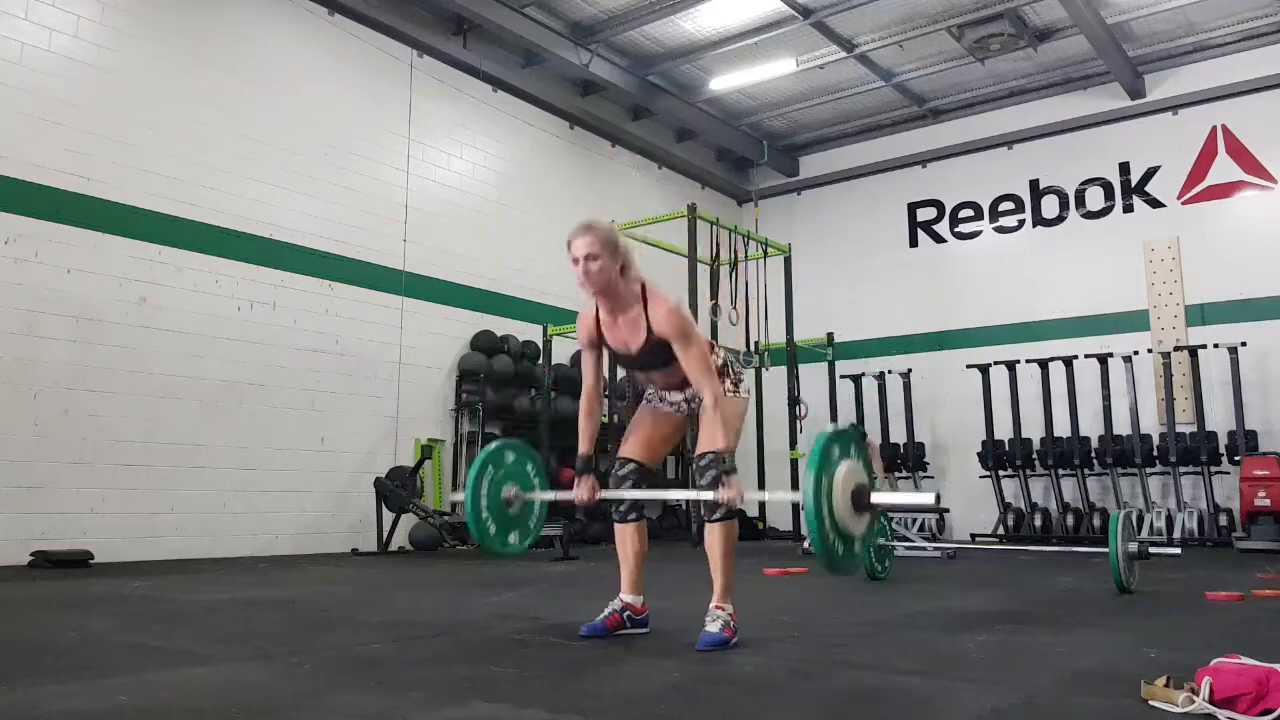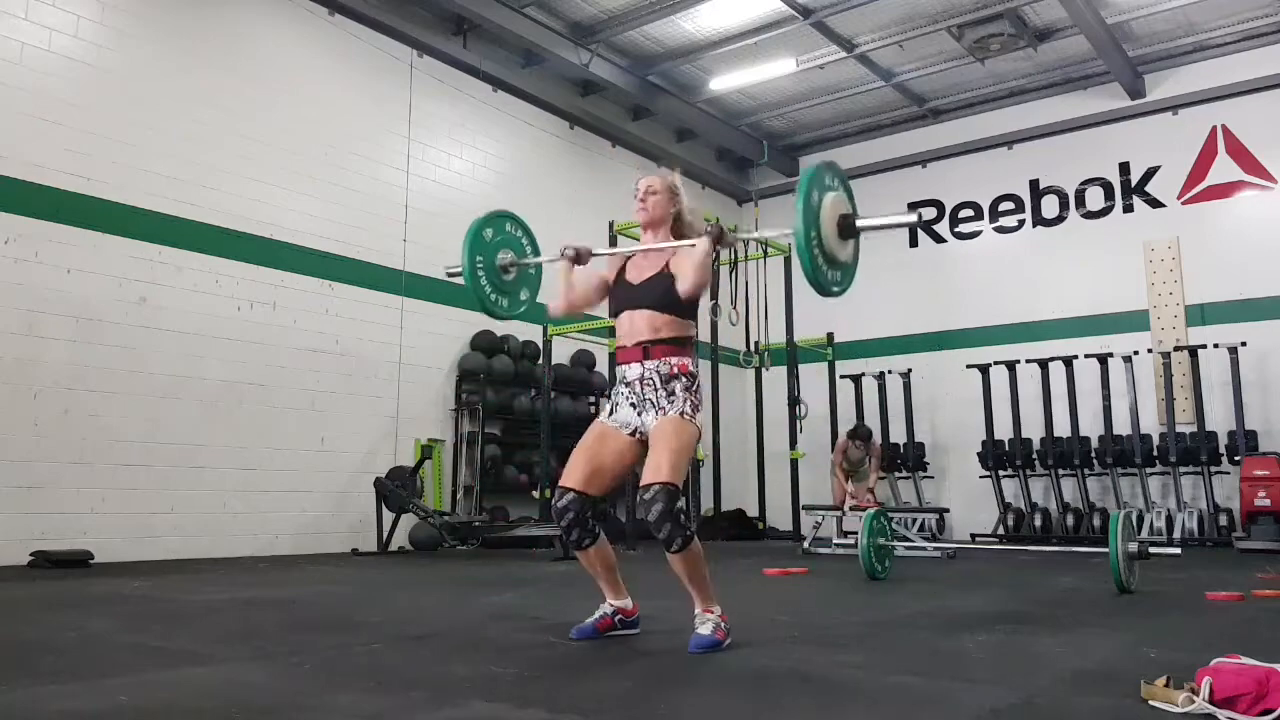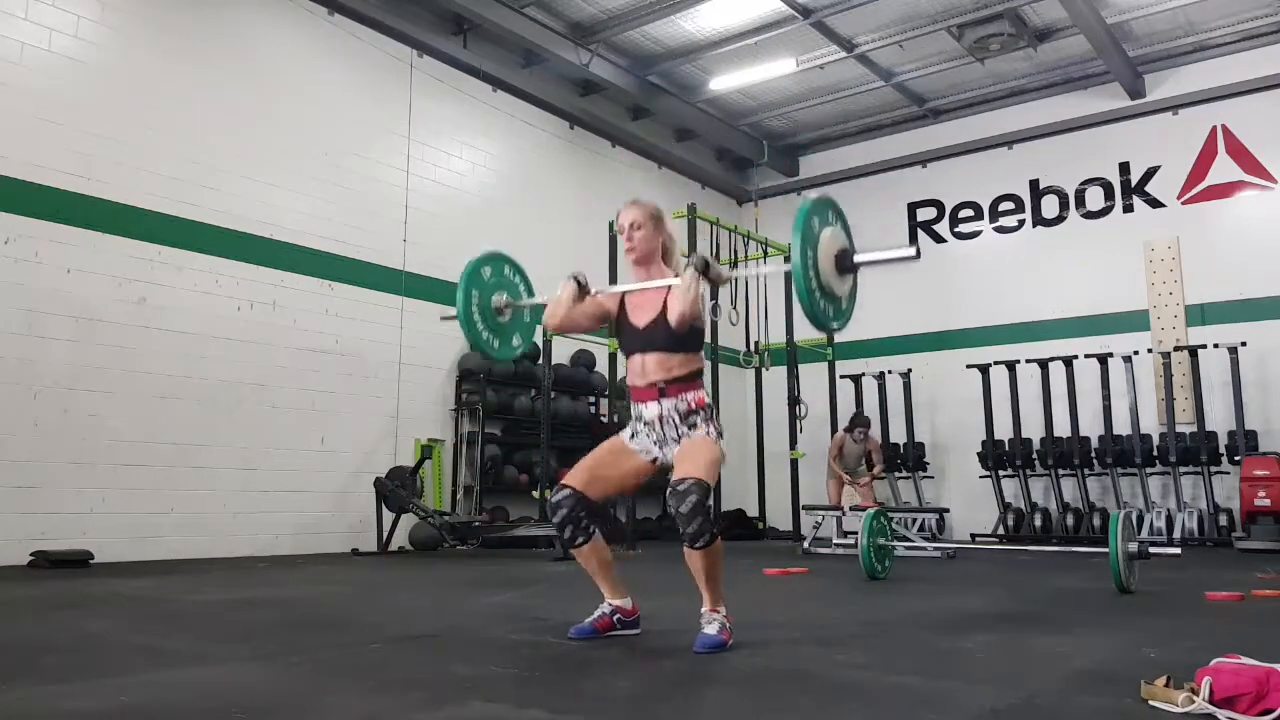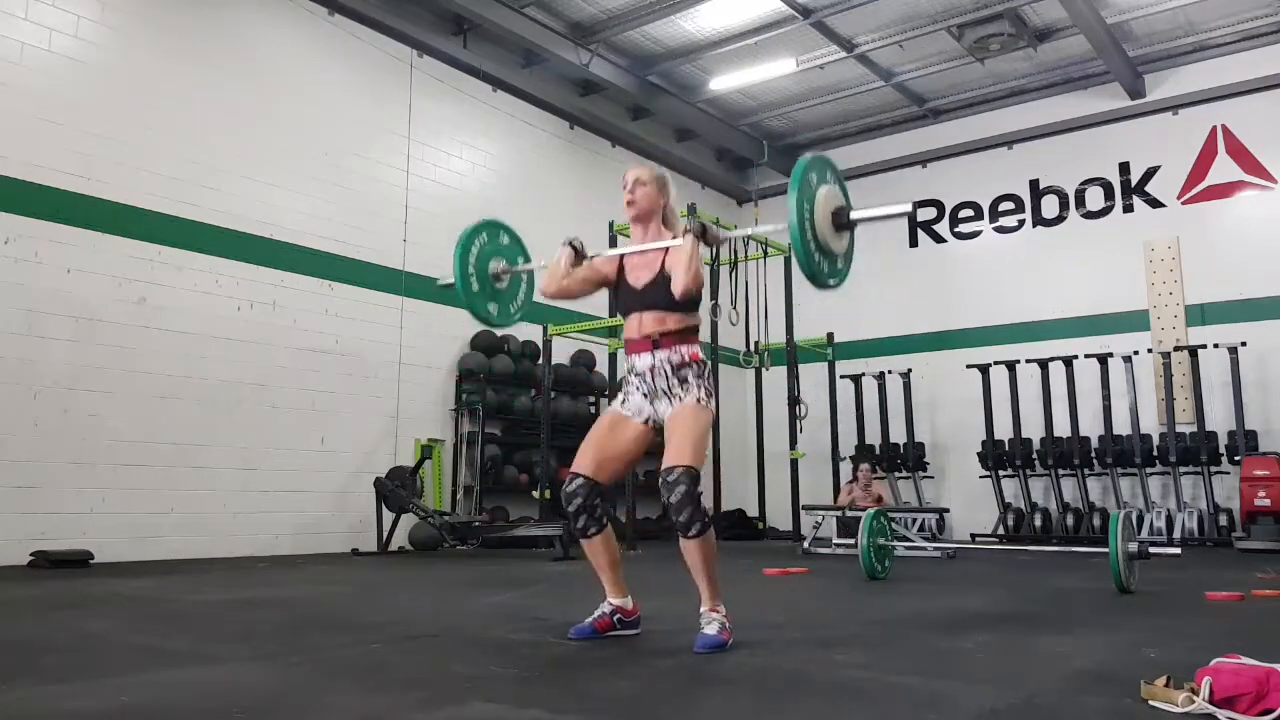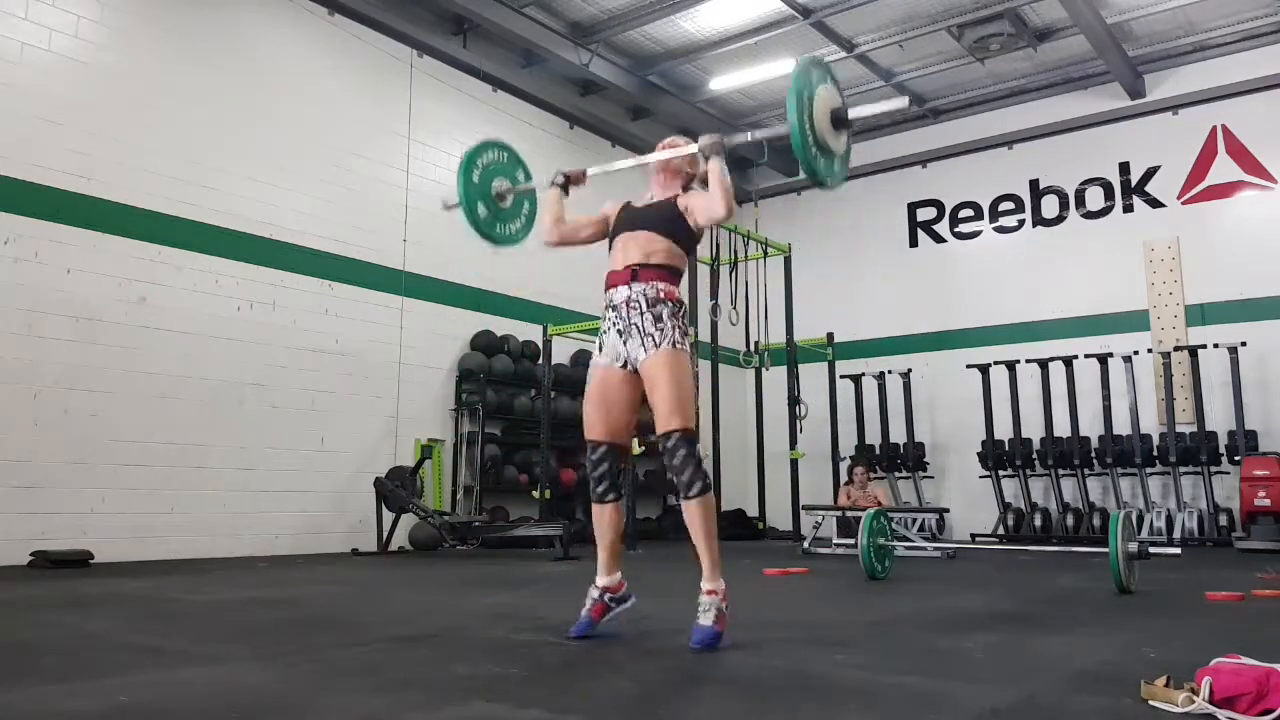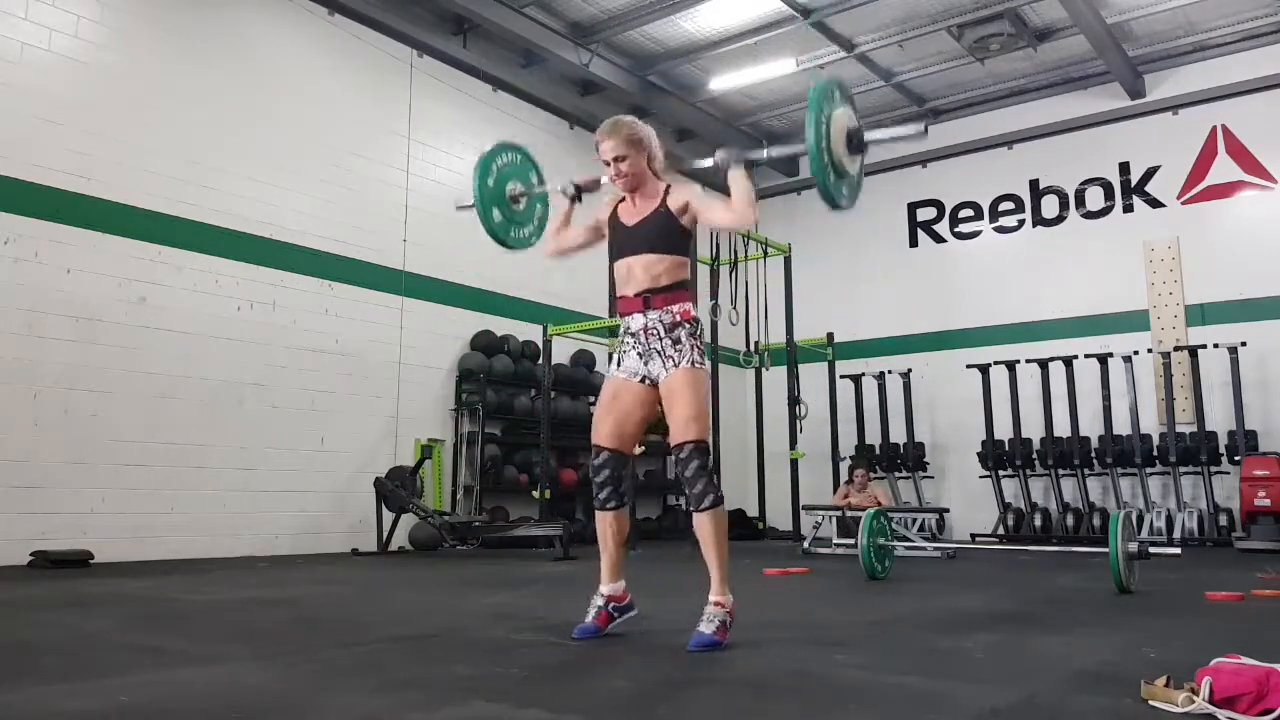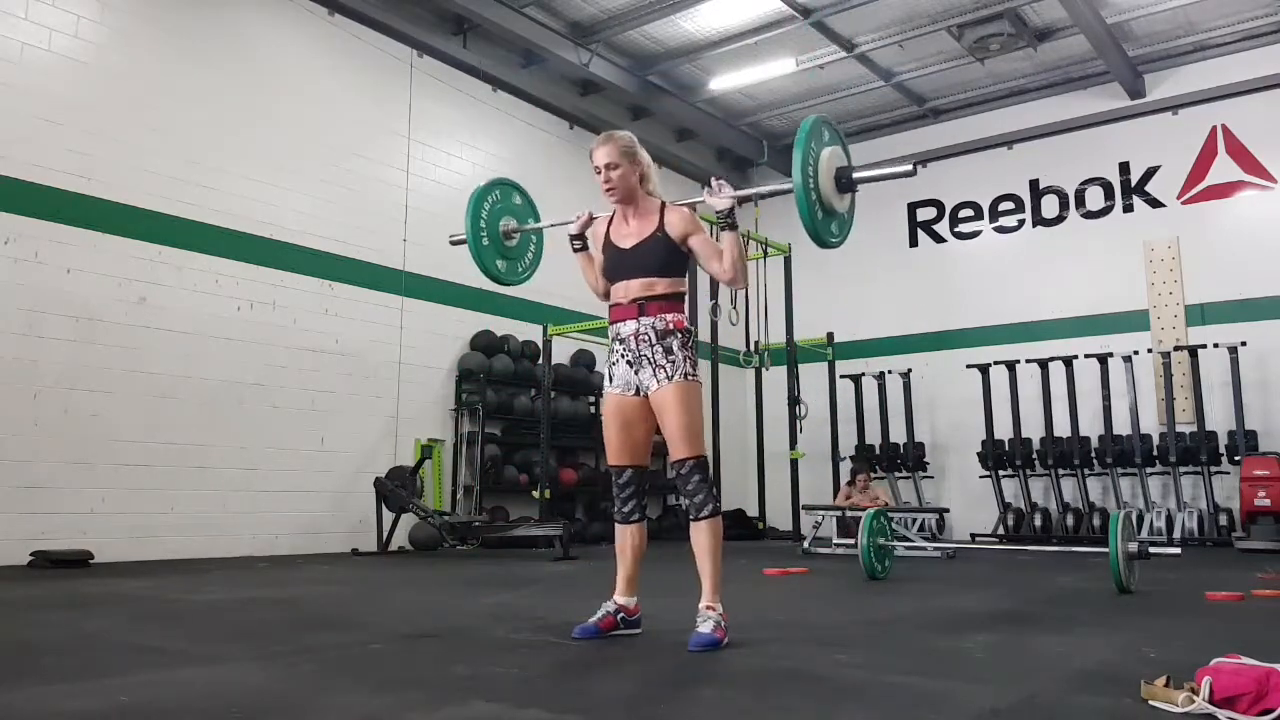
dt=0.7s
person 1, frame 1
left shoulder: (663, 310)
right shoulder: (590, 320)
left elbow: (709, 392)
right elbow: (591, 399)
left wrist: (727, 468)
right wrist: (583, 469)
left hip: (719, 386)
right hip: (663, 395)
left knee: (710, 472)
right knee: (625, 476)
left ankle: (721, 613)
right ankle: (631, 602)
person 1, frame 2
left shoulder: (684, 253)
right shoulder: (620, 266)
left elbow: (689, 286)
right elbow: (562, 306)
left wrist: (708, 245)
right wrist: (574, 263)
left hip: (671, 388)
right hip: (624, 391)
left knee: (657, 502)
right knee: (568, 502)
left ankle: (709, 614)
right ankle: (620, 606)
person 1, frame 3
left shoulder: (680, 290)
right shoulder: (616, 301)
left elbow: (681, 315)
right elbow: (555, 320)
left wrist: (695, 274)
right wrist: (575, 288)
left hip: (690, 425)
right hip: (641, 431)
left knee: (689, 500)
right knee: (564, 501)
left ankle: (714, 612)
right ankle: (619, 606)
person 1, frame 4
left shoulder: (678, 250)
right shoulder: (614, 261)
left elbow: (684, 288)
right elbow: (552, 288)
left wrist: (692, 237)
right wrist: (570, 254)
left hip: (685, 386)
right hip: (636, 388)
left knee: (678, 487)
right knee: (578, 489)
left ankle: (714, 611)
right ankle: (619, 605)
person 1, frame 5
left shoulder: (690, 201)
right shoulder: (622, 208)
left elbow: (719, 209)
right elbow: (556, 234)
left wrist: (714, 159)
right wrist: (559, 189)
left hip: (660, 316)
right hip: (616, 323)
left knee: (677, 449)
right knee: (600, 458)
left ankle: (713, 592)
right ankle: (610, 583)
person 1, frame 6
left shoulder: (679, 196)
right shoulder: (610, 212)
left elbow: (745, 218)
right elbow: (555, 245)
left wrist: (732, 166)
right wrist: (575, 194)
left hip: (675, 335)
right hip: (631, 341)
left knee: (692, 463)
right knee: (605, 465)
left ankle: (719, 603)
right ankle: (612, 590)
person 1, frame 7
left shoulder: (676, 218)
right shoulder: (605, 229)
left elbow: (732, 275)
left wrist: (726, 217)
right wrist: (578, 241)
left hip: (667, 345)
right hip: (621, 351)
left knee: (691, 474)
right knee: (625, 483)
left ankle: (711, 609)
right ankle: (624, 603)
